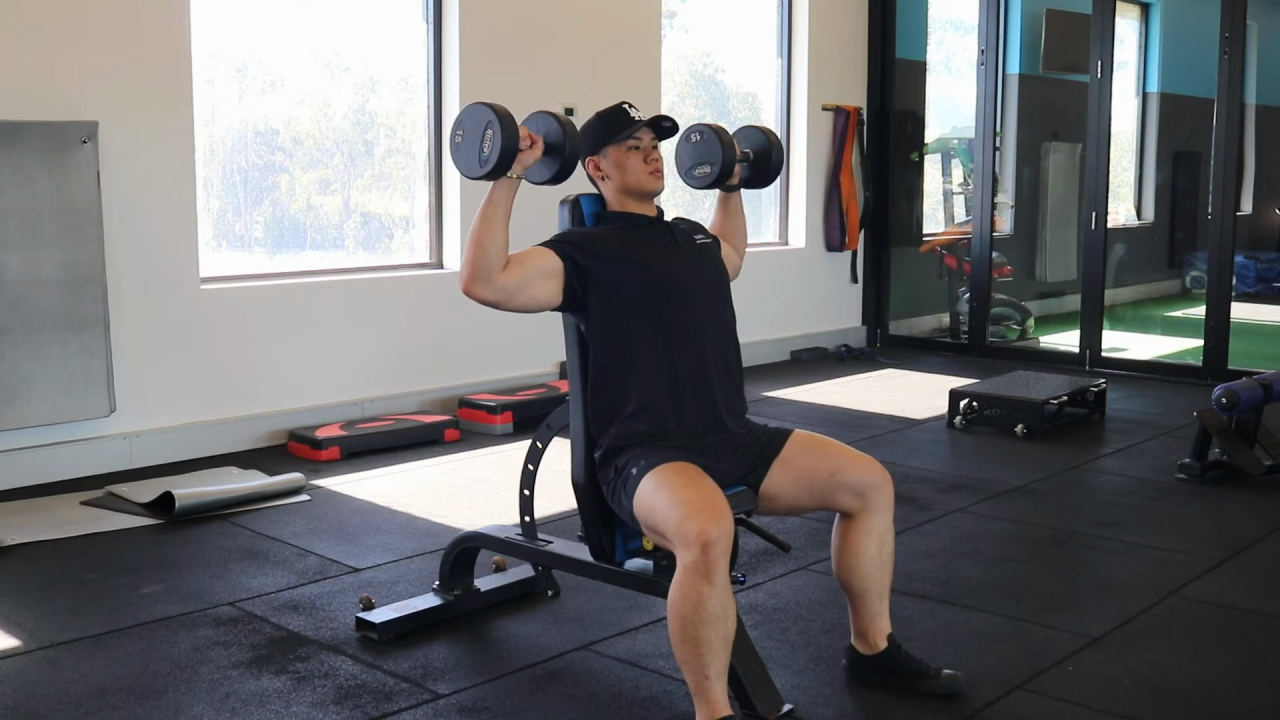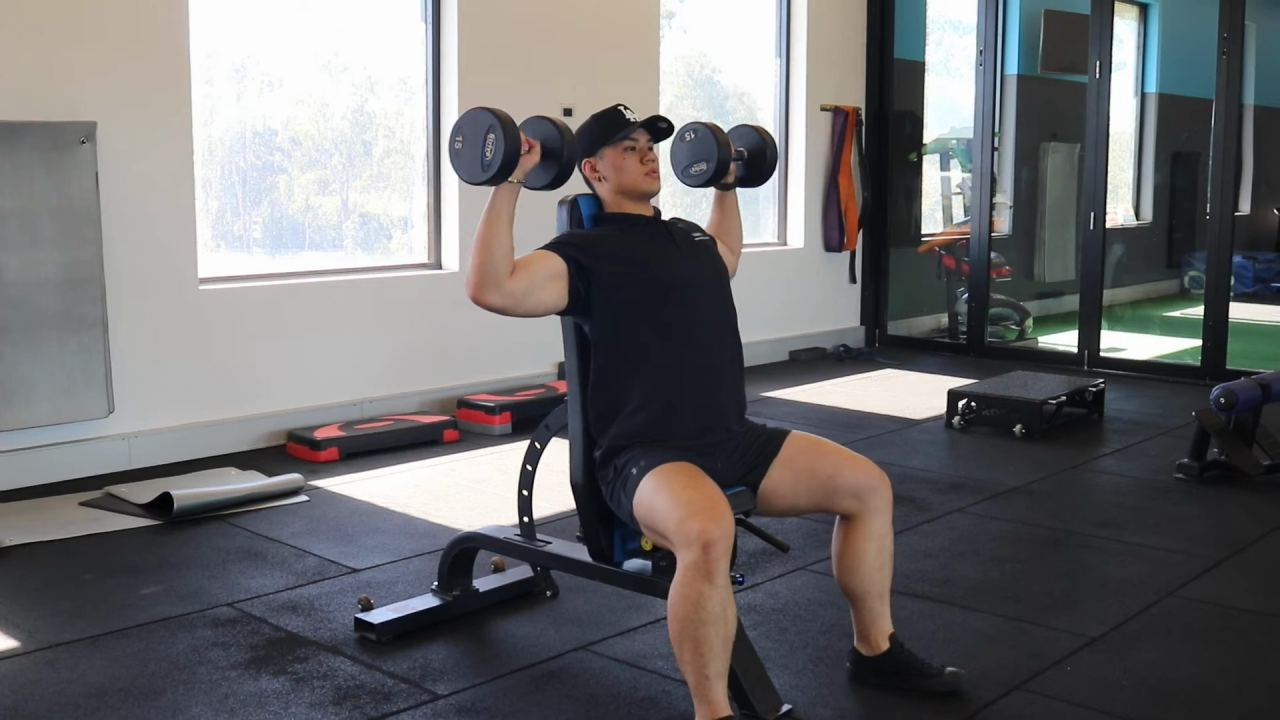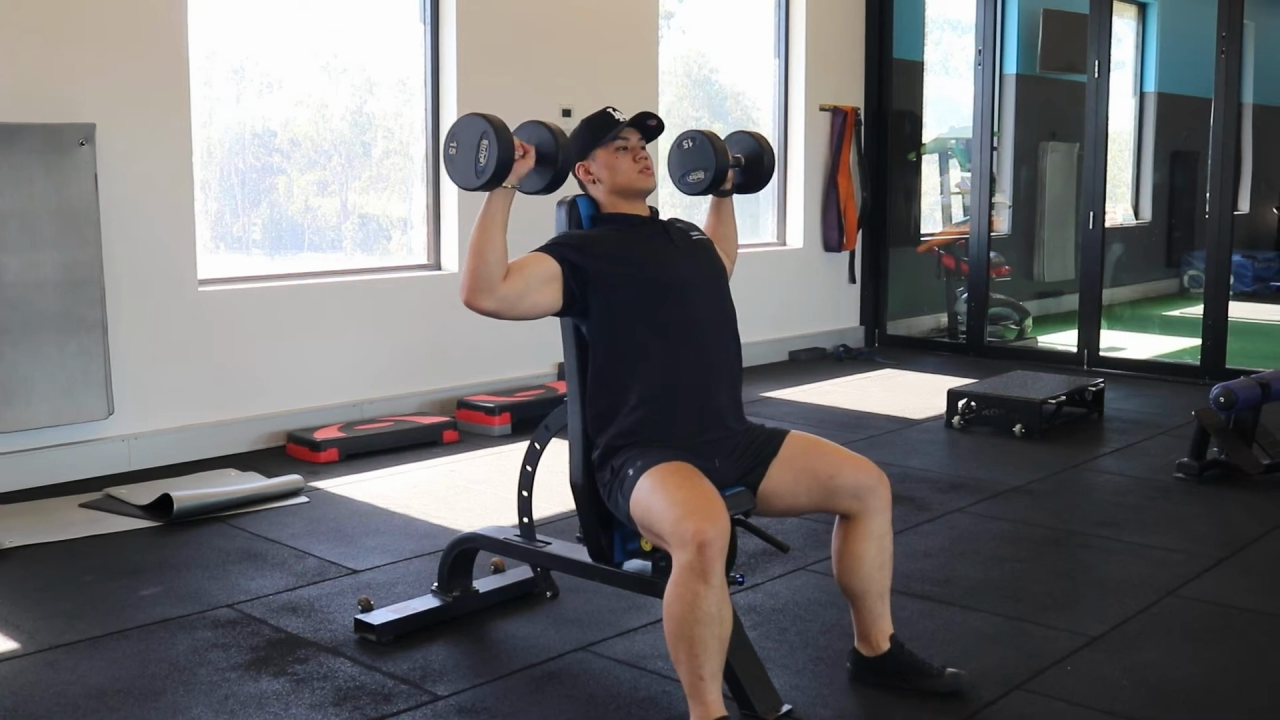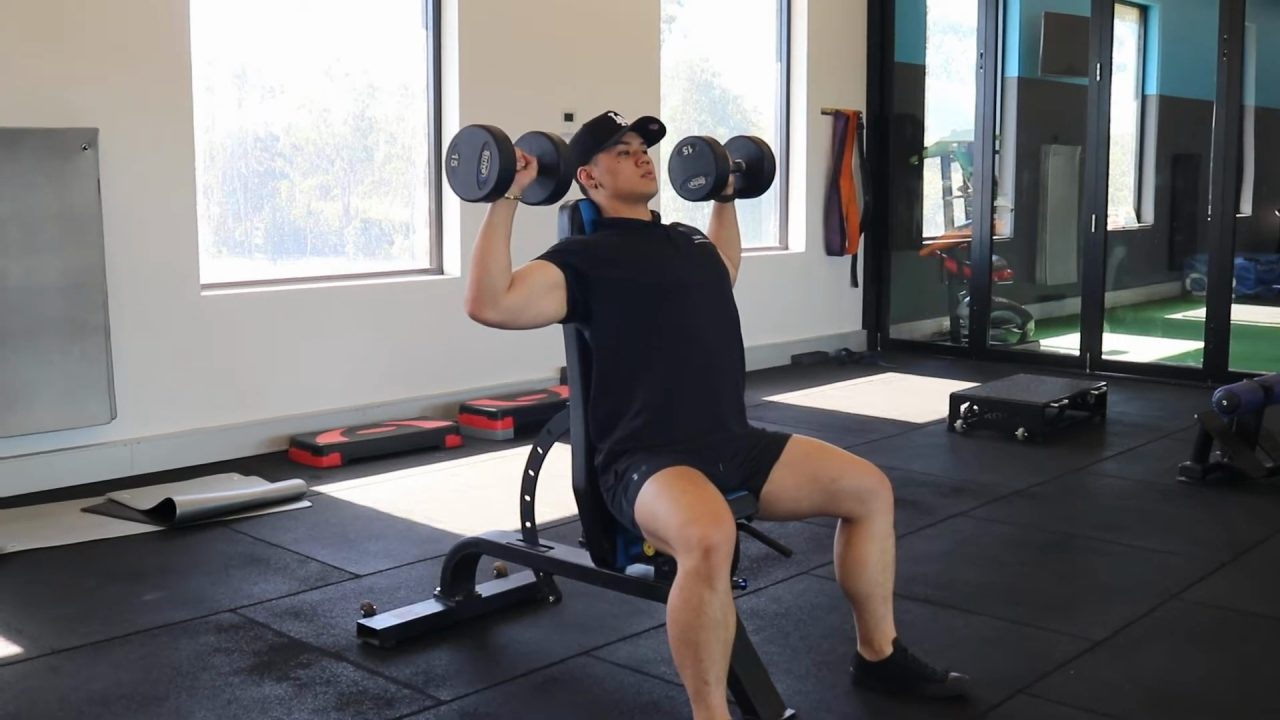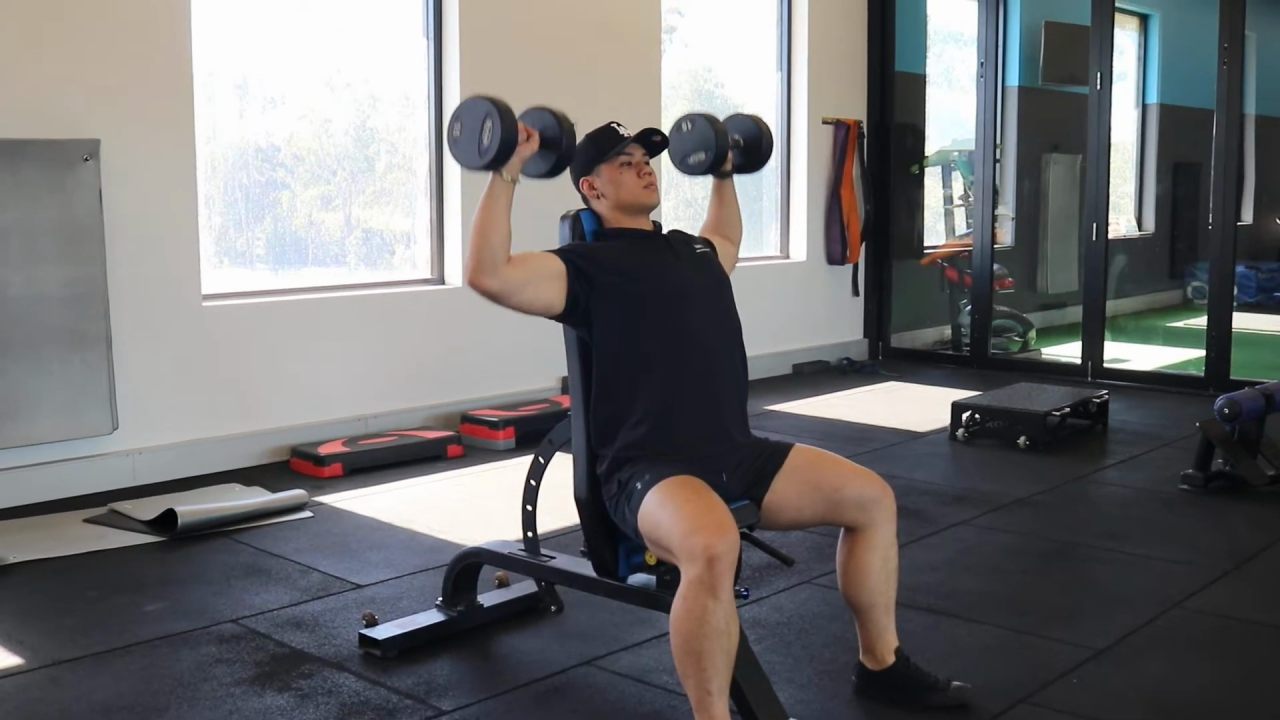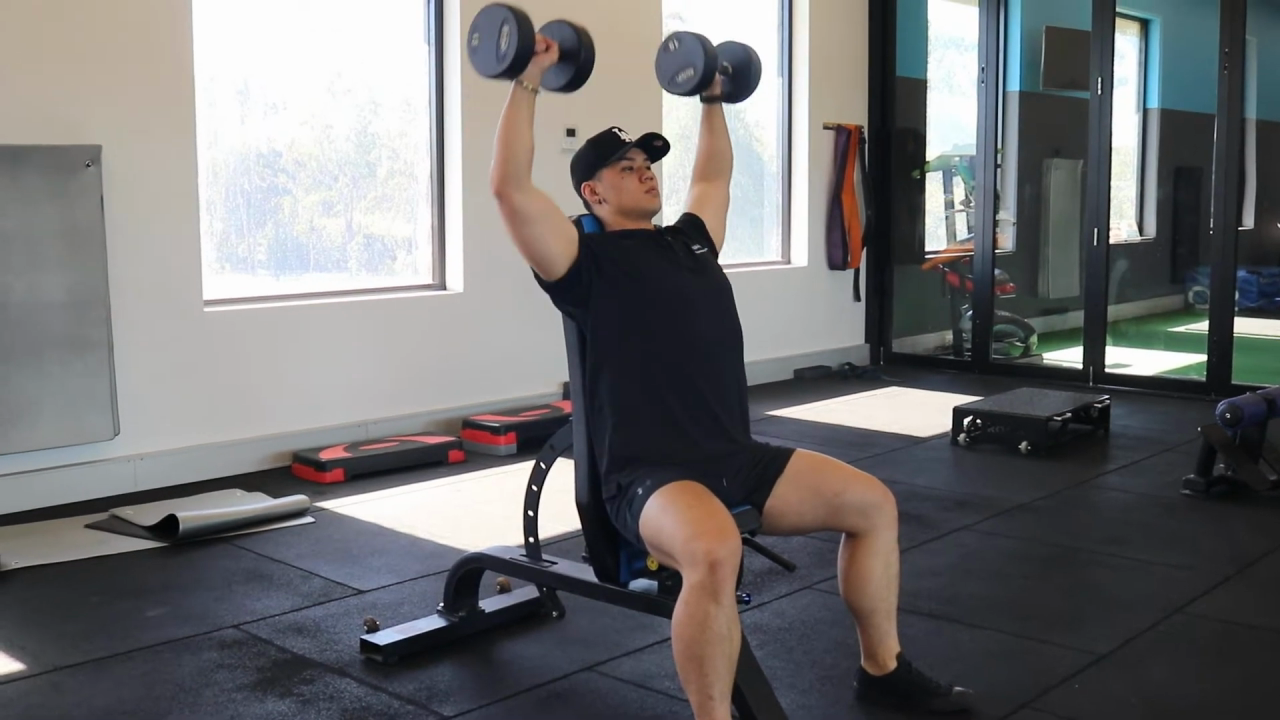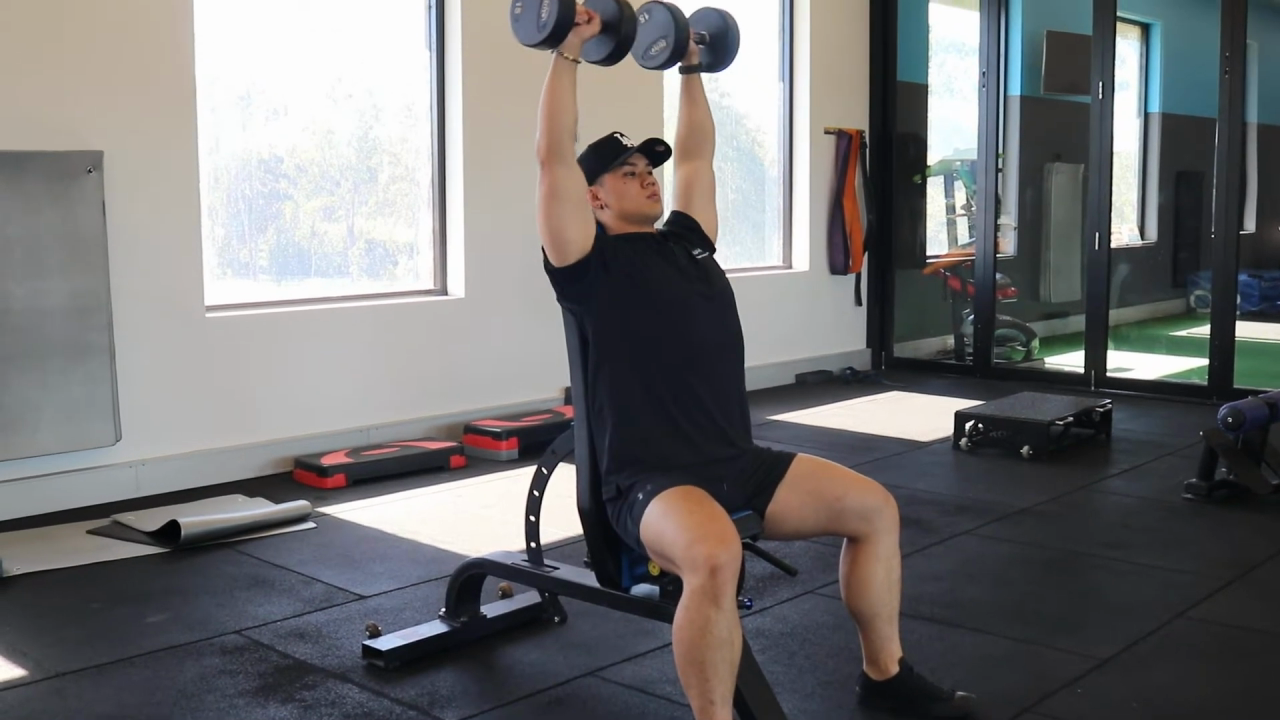
dt=0.3s
person 1, frame 1
left shoulder: (690, 234)
right shoulder: (587, 250)
left elbow: (732, 259)
right elbow: (483, 280)
left wrist: (731, 186)
right wrist: (508, 177)
left hip: (733, 437)
right hip: (648, 454)
left knee: (870, 483)
right knee: (708, 534)
left ankle: (873, 646)
person 1, frame 2
left shoulder: (687, 235)
right shoulder: (589, 250)
left elbow: (727, 258)
right elbow: (490, 288)
left wrist: (726, 185)
right wrist: (509, 183)
left hip: (733, 438)
right hip: (647, 456)
left knee: (868, 486)
right knee: (707, 535)
left ankle: (876, 650)
person 1, frame 3
left shoulder: (684, 235)
right shoulder: (584, 252)
left elbow: (721, 263)
right elbow: (484, 292)
left wrist: (723, 191)
right wrist: (503, 188)
left hip: (731, 438)
right hip: (647, 455)
left knee: (867, 486)
right knee: (703, 536)
left ankle: (876, 649)
person 1, frame 4
left shoulder: (686, 239)
right shoulder: (586, 258)
left elbow: (725, 269)
right elbow: (488, 304)
left wrist: (724, 196)
right wrist: (506, 199)
left hip: (734, 442)
right hip: (648, 459)
left knee: (870, 489)
right knee: (709, 539)
left ankle: (879, 654)
person 1, frame 5
left shoulder: (686, 248)
right shoulder: (588, 263)
left elbow: (726, 244)
right elbow: (487, 275)
left wrist: (722, 173)
right wrist: (506, 172)
left hip: (737, 453)
right hip: (651, 468)
left knee: (870, 498)
right knee: (712, 548)
left ankle: (881, 663)
person 1, frame 6
left shoulder: (688, 240)
right shoulder: (591, 263)
left elbow: (717, 175)
right elbow: (510, 186)
left wrist: (712, 100)
right wrist: (528, 82)
left hip: (738, 457)
right hip: (652, 474)
left knee: (873, 504)
right knee: (714, 552)
person 1, frame 7
left shoulder: (686, 240)
right shoulder: (594, 263)
left elbow: (698, 152)
right elbow: (552, 157)
left wrist: (690, 68)
right wrist: (569, 51)
left hip: (739, 461)
right hip: (654, 480)
left knee: (874, 508)
right knee: (715, 558)
